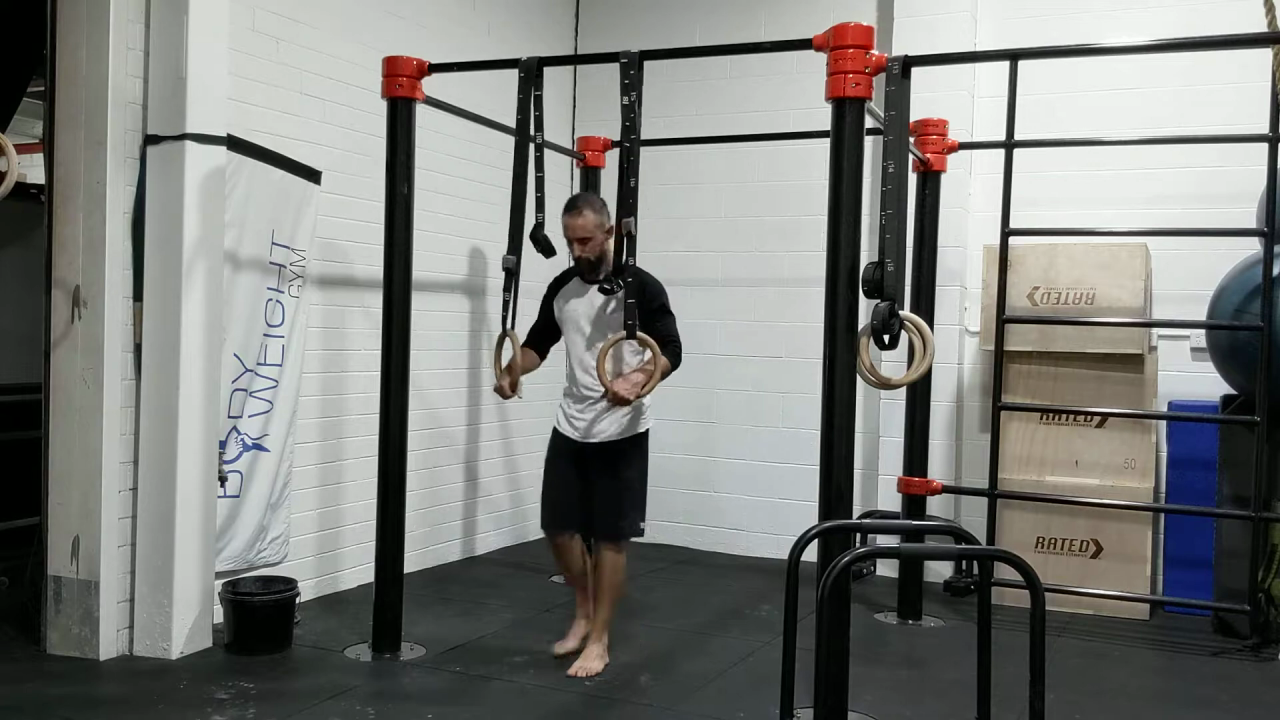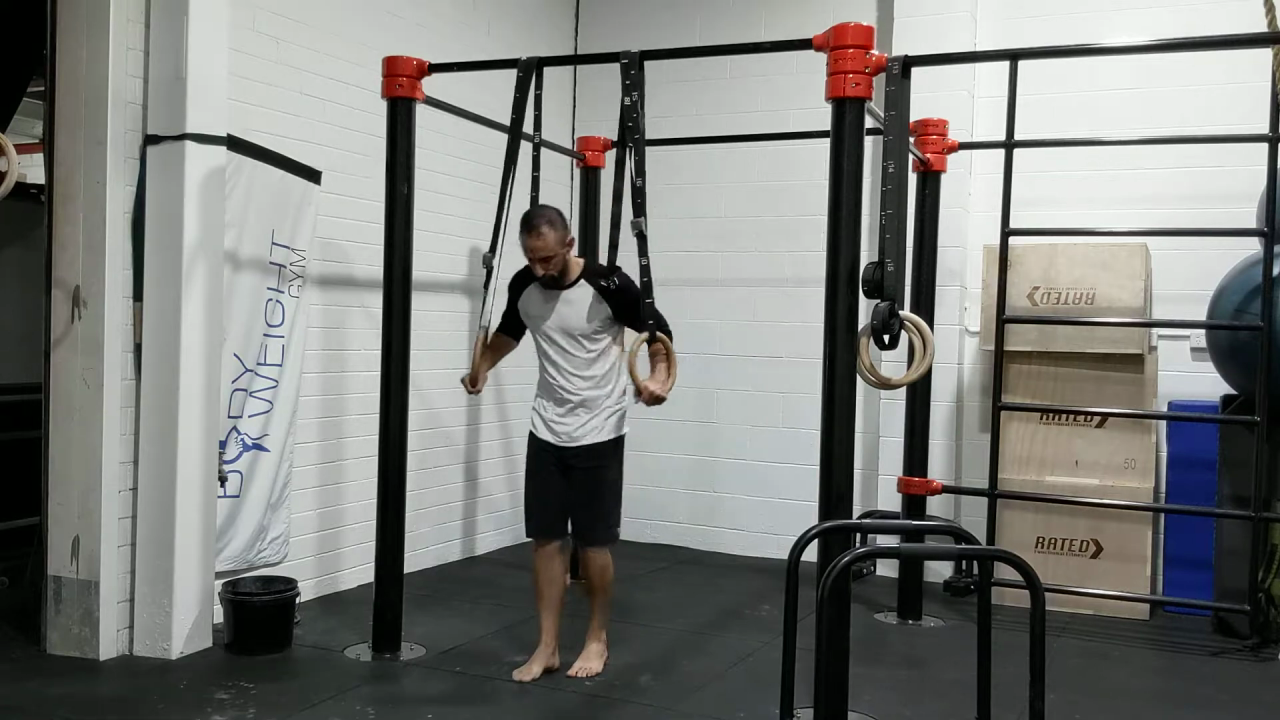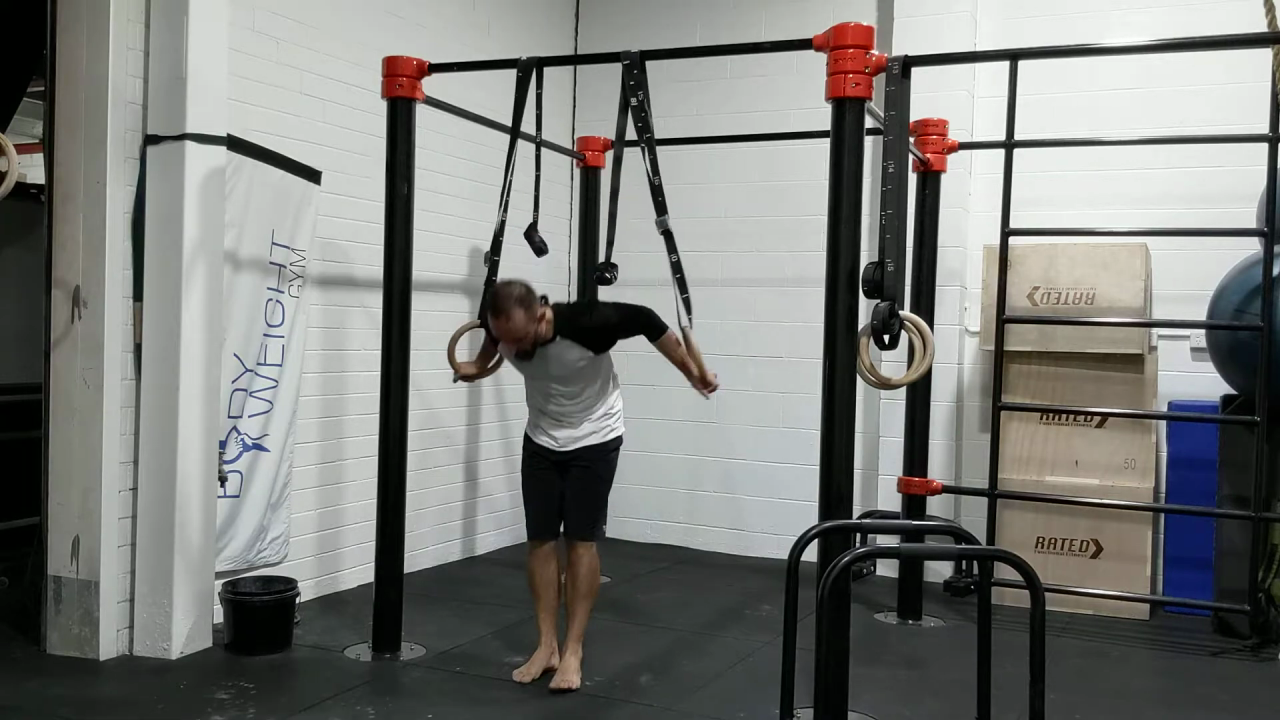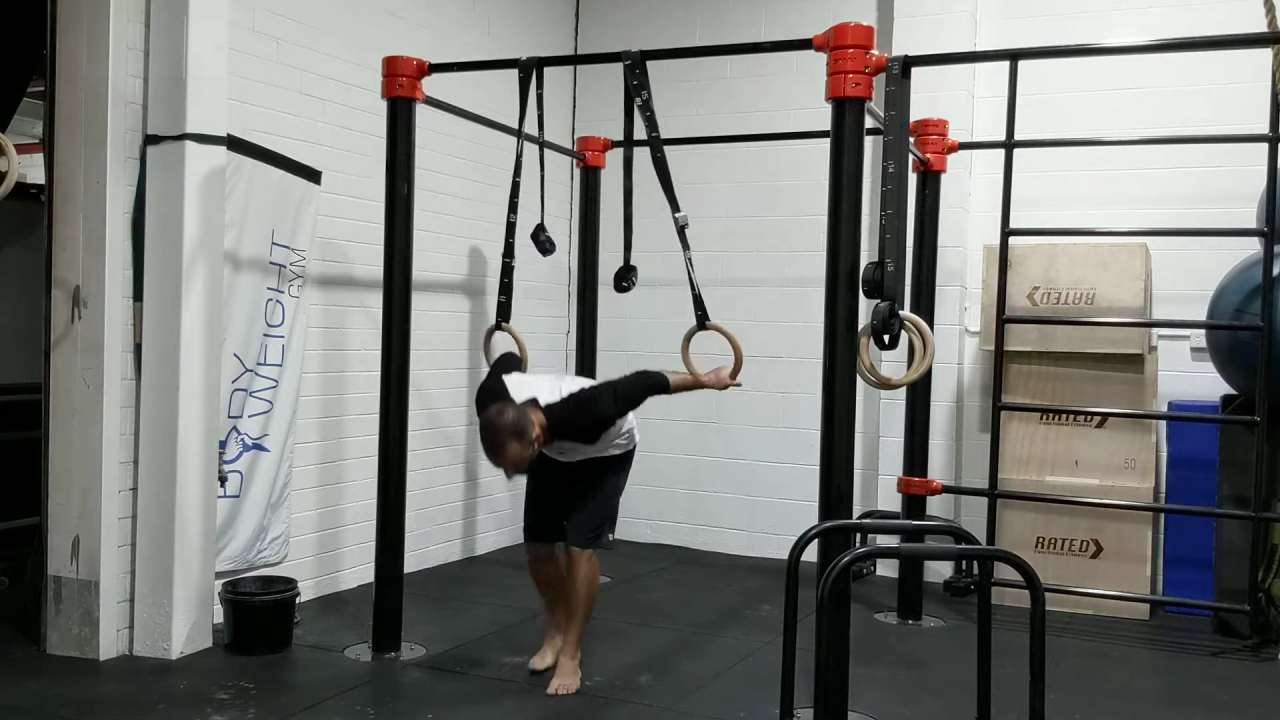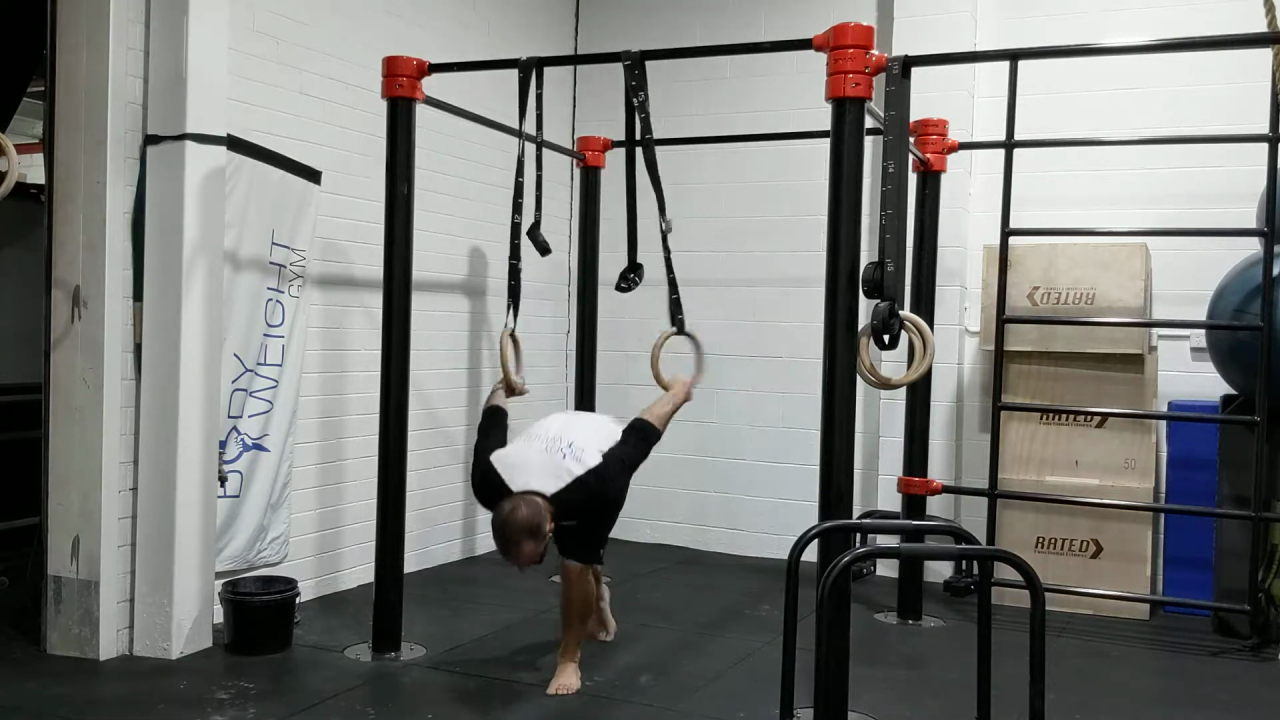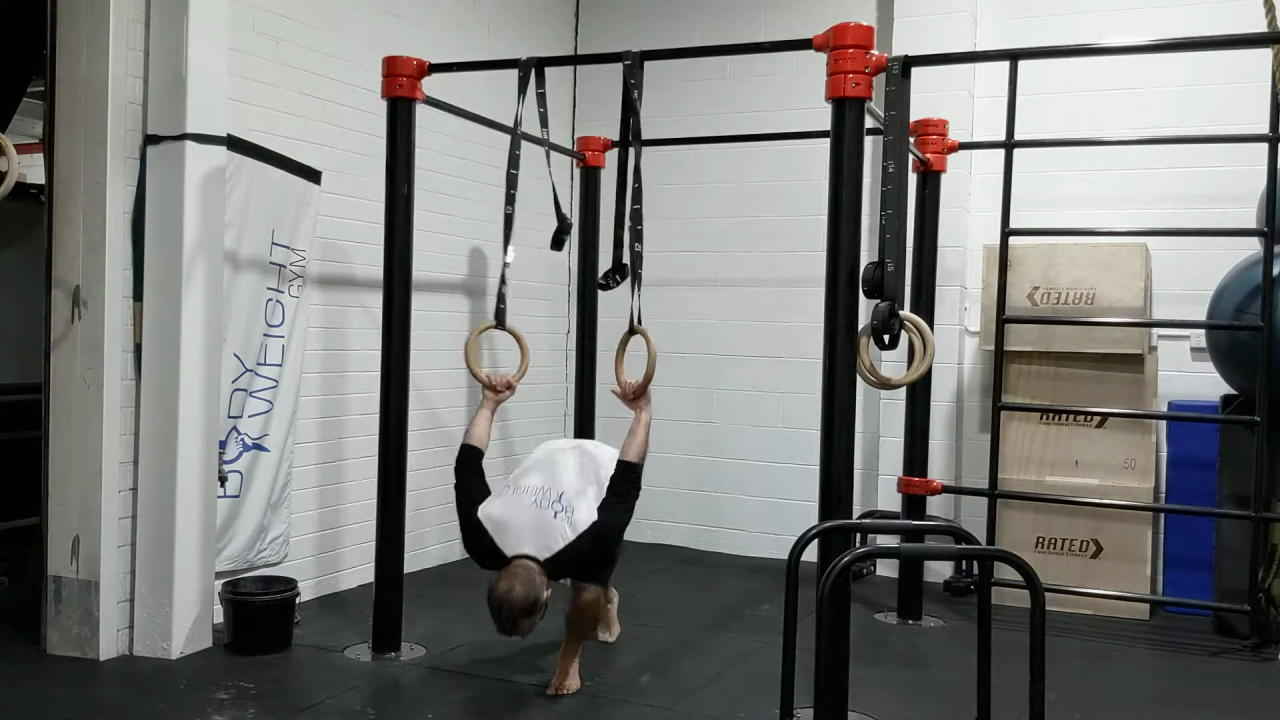
dt=0.4s
person 1, frame 1
left shoulder: (641, 288)
right shoulder: (561, 288)
left elbow: (670, 350)
right elbow: (538, 342)
left wrist: (637, 377)
right wrist: (511, 371)
left hip: (621, 433)
right hip: (570, 429)
left knee: (610, 538)
right knee: (557, 527)
left ankle: (598, 639)
right ankle: (585, 613)
person 1, frame 2
left shoulder: (609, 286)
right shoulder: (523, 286)
left elbow: (657, 331)
left wrist: (658, 376)
right wrist: (481, 368)
left hip: (598, 434)
right hip: (545, 432)
left knee: (593, 542)
right knee: (545, 539)
left ankle: (597, 639)
right ankle: (547, 647)
person 1, frame 3
left shoulder: (587, 323)
right shoulder: (506, 326)
left elbow: (649, 323)
left wrist: (694, 376)
right wrist: (478, 365)
left hip: (594, 437)
right hip: (541, 438)
left knee: (581, 539)
right knee: (540, 538)
left ankle: (573, 652)
right ankle: (546, 645)
person 1, frame 4
left shoulder: (586, 413)
right shoulder: (492, 404)
left elbow: (645, 382)
right elbow: (509, 361)
left wrist: (705, 381)
left hip: (607, 452)
right hip: (554, 454)
left knee: (580, 546)
right knee: (538, 543)
left ankle: (570, 657)
right ankle: (555, 633)
person 1, frame 5
left shoulder: (595, 490)
right shoulder: (489, 487)
left elbow: (638, 438)
right elbow: (492, 421)
left wrist: (677, 395)
right wrist: (501, 389)
left hip: (607, 447)
left knee: (575, 562)
right knee: (580, 558)
left ankle: (568, 659)
right ankle: (597, 595)
person 1, frame 6
left shoulder: (584, 547)
right shoulder: (482, 541)
left elbow: (626, 485)
right elbow: (467, 465)
left wrist: (643, 412)
right wrist: (489, 402)
left hip: (603, 468)
left knee: (587, 591)
left ankle: (569, 660)
right ankle: (606, 598)
